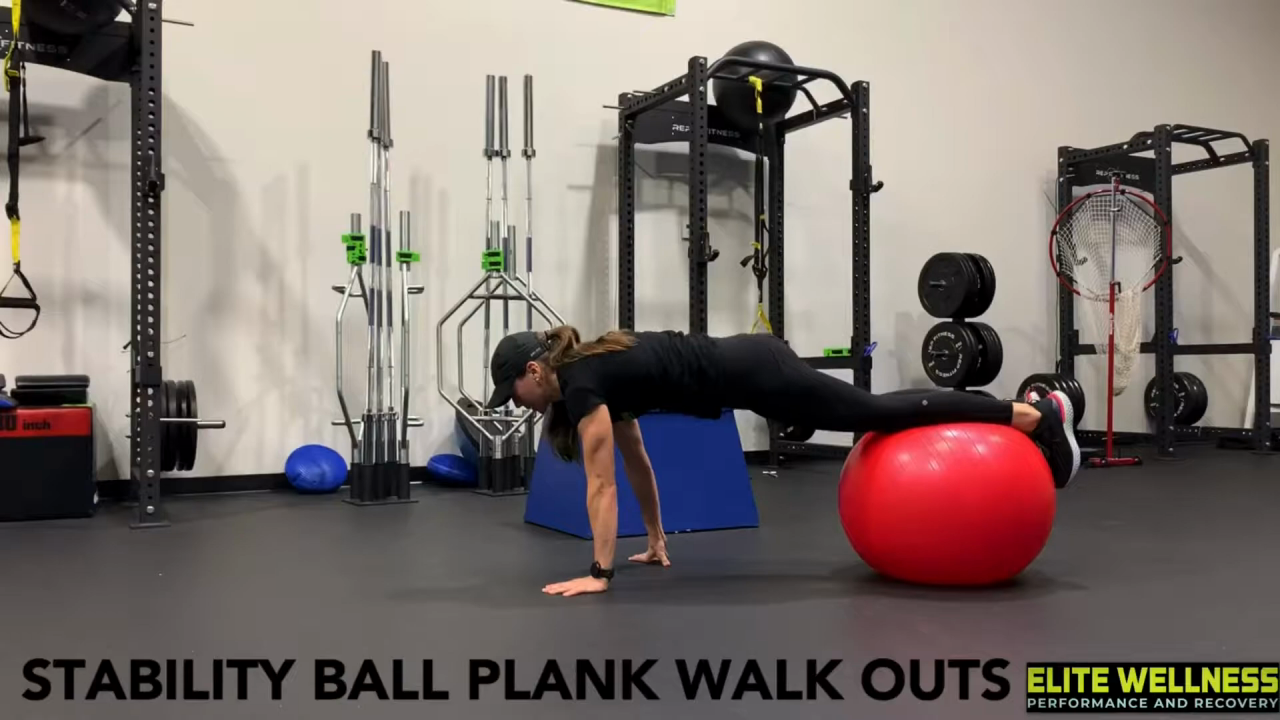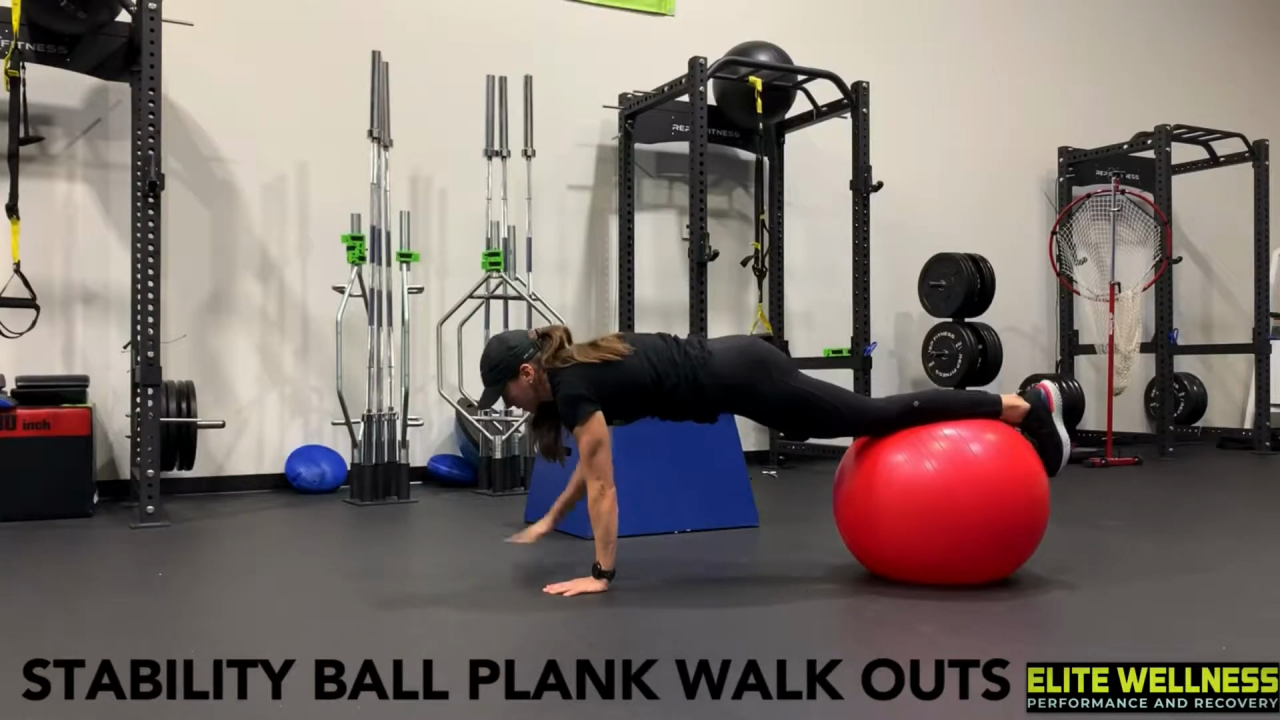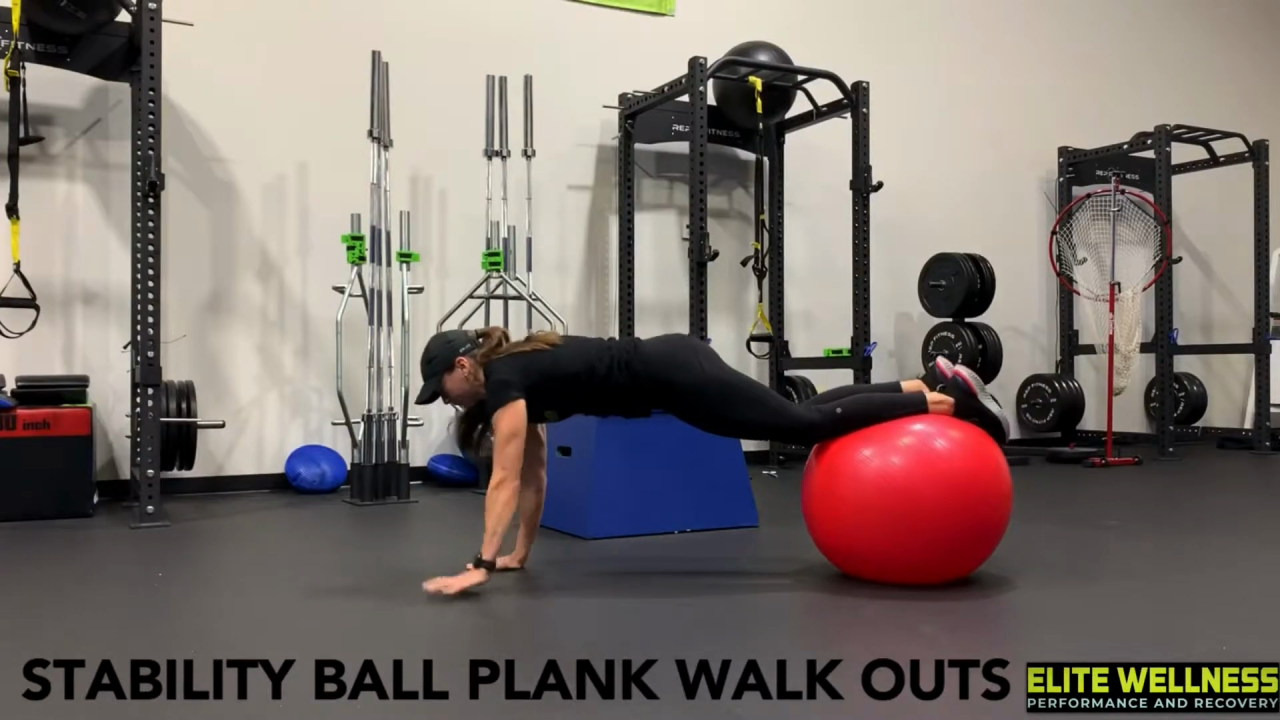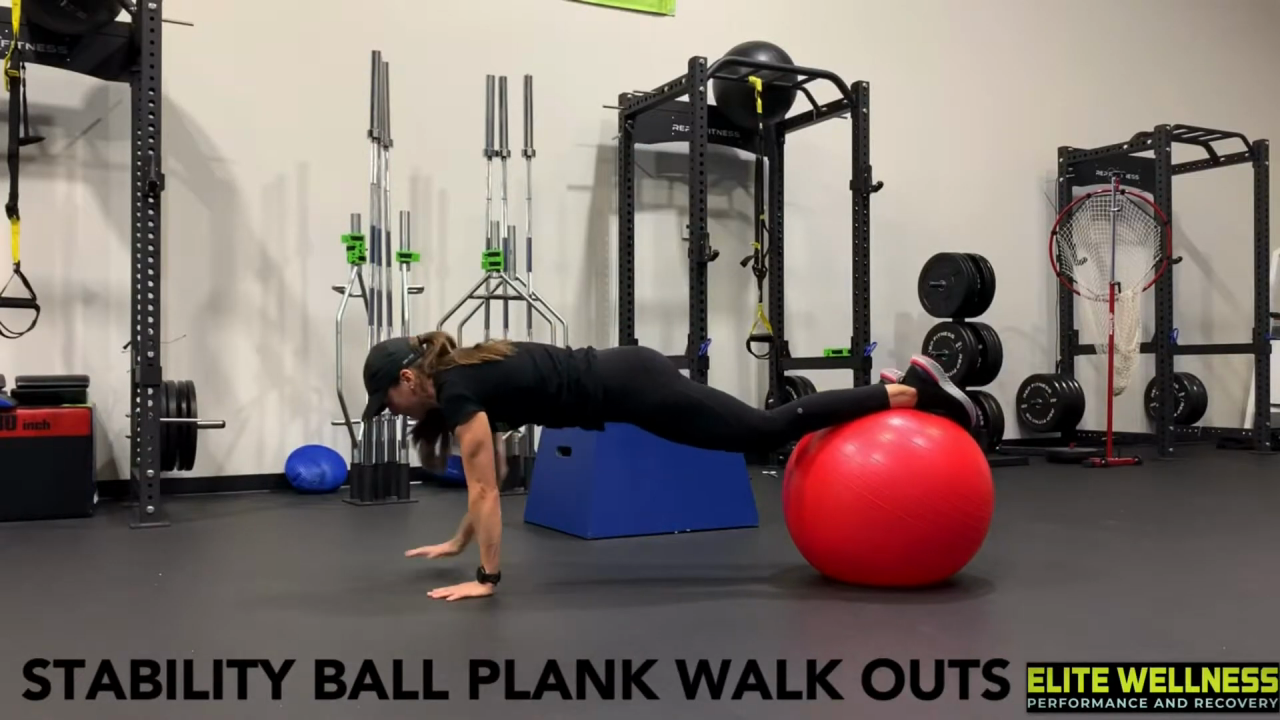
dt=0.7s
person 1, frame 1
left shoulder: (581, 383)
right shoulder: (596, 373)
left elbow: (601, 484)
right elbow: (638, 462)
left wrist: (599, 572)
right wrist: (656, 540)
left hip: (748, 373)
right hip: (745, 365)
left knee: (882, 414)
right knee: (878, 411)
left ankle: (1037, 418)
right ankle: (1026, 409)
person 1, frame 2
left shoulder: (572, 388)
right shoulder: (572, 373)
left elbow: (603, 488)
right elbow: (590, 466)
left wrist: (601, 573)
right wrist: (552, 517)
left hip: (742, 379)
right hip: (732, 361)
left knee: (879, 417)
right knee: (872, 417)
left ankle: (1026, 407)
right ankle: (1018, 404)
person 1, frame 3
left shoulder: (503, 379)
right shoulder: (516, 377)
left elbow: (508, 478)
right elbow: (531, 477)
left wrist: (482, 565)
right wrist: (521, 552)
left hip: (672, 373)
right hip: (669, 374)
left knee: (809, 424)
right knee: (802, 415)
left ankle: (951, 402)
right ankle: (922, 386)
person 1, frame 4
left shoulder: (455, 392)
right shoulder: (469, 378)
left elbow: (483, 489)
right elbow: (489, 483)
left wrist: (486, 577)
right wrist: (458, 543)
left hip: (630, 388)
right hip: (626, 375)
left knee: (770, 429)
right knee: (765, 427)
left ankle: (914, 390)
right ankle: (890, 388)
